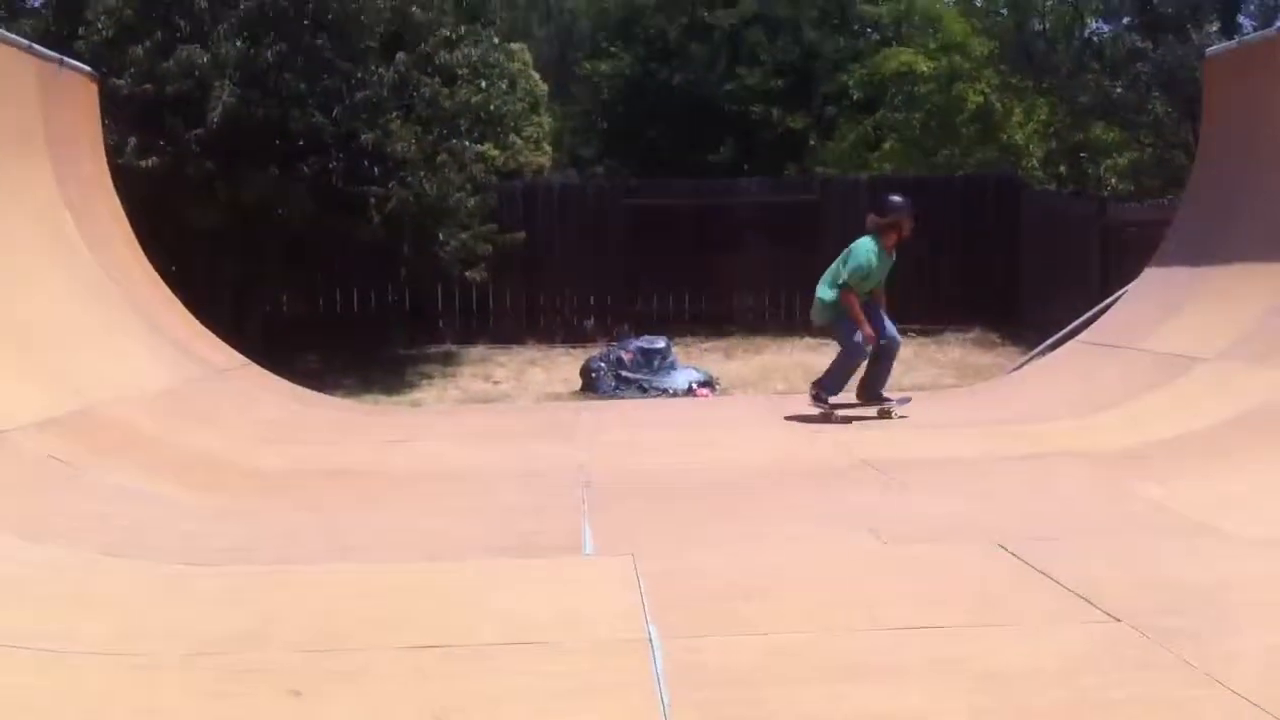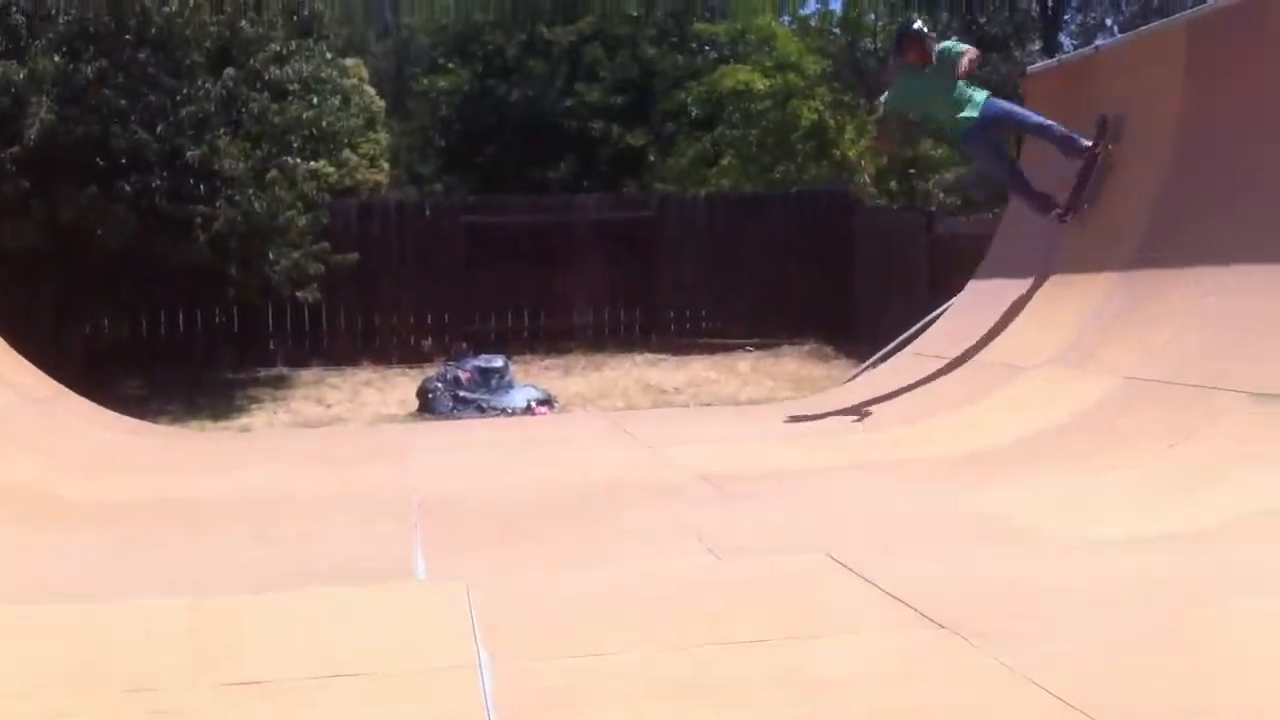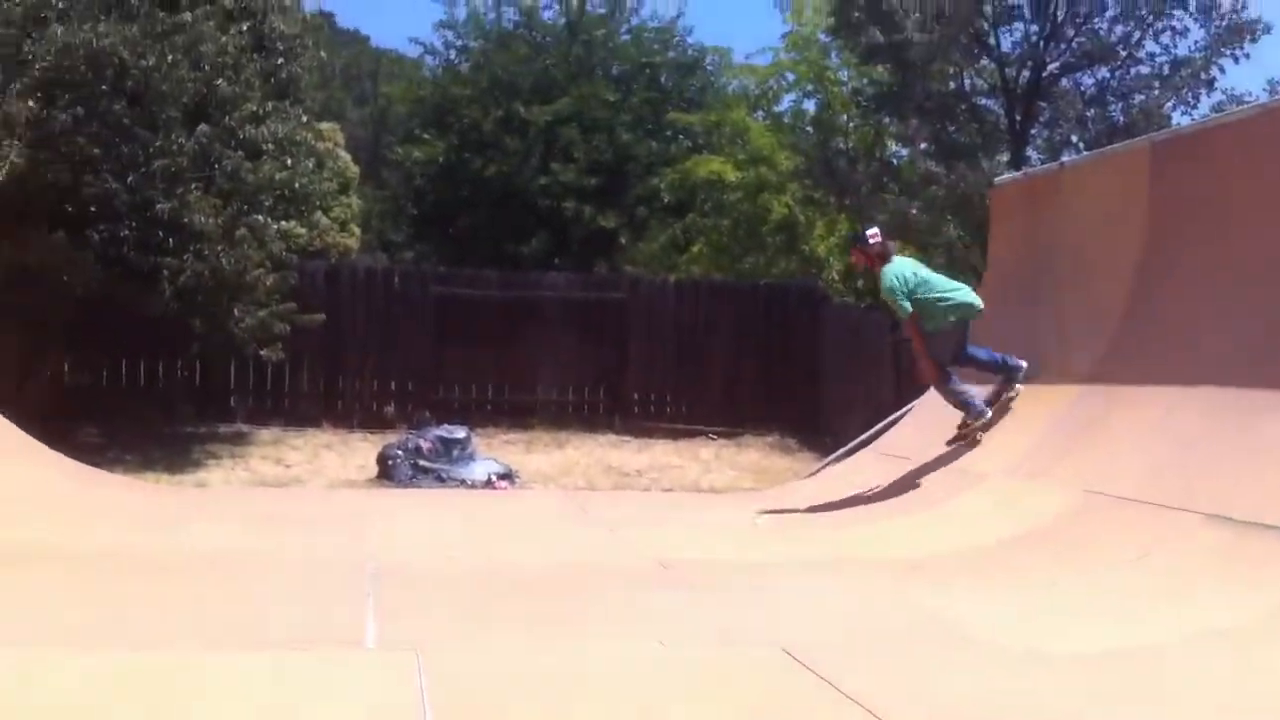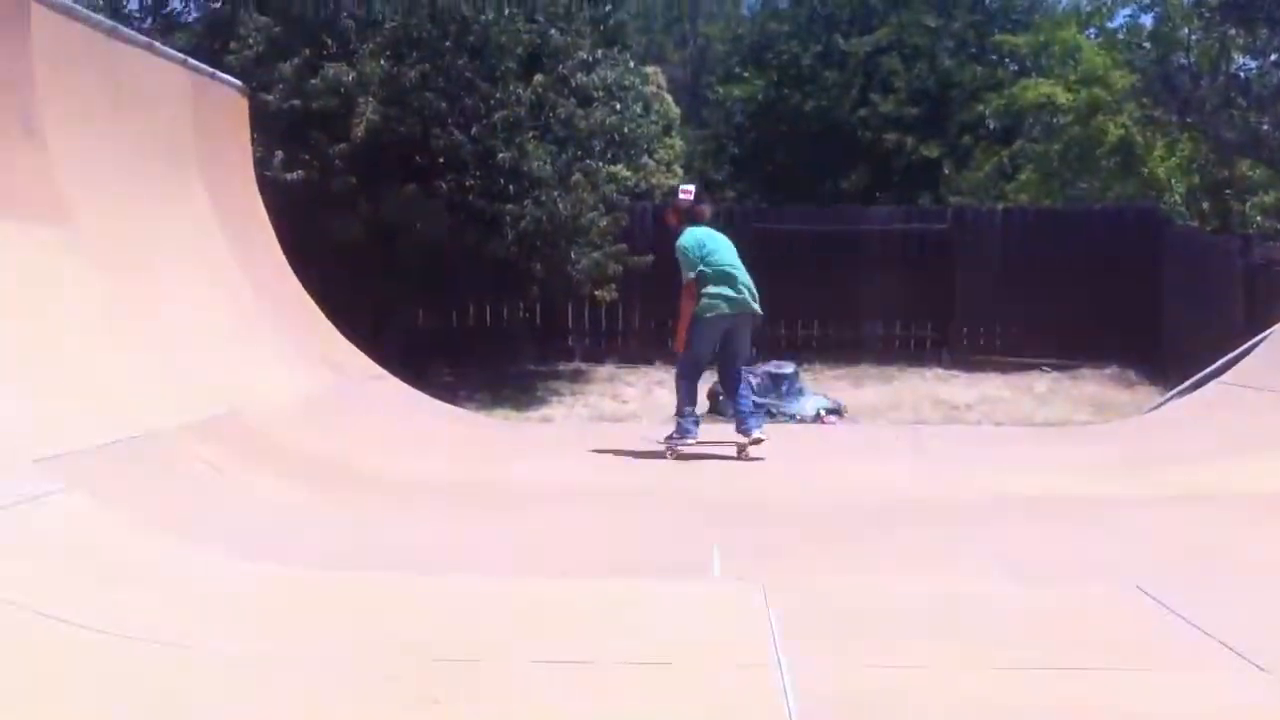
dt=0.7s
person 1, frame 1
left shoulder: (888, 252)
right shoulder: (867, 251)
left elbow: (878, 289)
right elbow: (847, 291)
left wrist: (881, 323)
right wrist: (864, 326)
left hip: (857, 300)
right hip: (833, 303)
left knee: (890, 341)
right knee: (859, 348)
left ankle: (870, 391)
right ankle: (821, 391)
person 1, frame 2
left shoulder: (944, 51)
right shoulder: (902, 85)
left elbow: (972, 52)
right elbow: (887, 114)
left wrist: (965, 60)
right wrist: (884, 137)
left hip: (982, 106)
right hip: (965, 131)
left knee: (1033, 123)
right knee: (1005, 172)
left ankle: (1079, 147)
right ankle: (1048, 205)
person 1, frame 3
left shoulder: (888, 281)
right shoulder: (899, 262)
left elbow: (910, 320)
left wrist: (923, 360)
left hip: (948, 312)
right hip: (962, 300)
left knee: (935, 372)
right knee: (957, 355)
left ankle: (976, 411)
right ankle: (1012, 367)
person 1, frame 4
left shoulder: (685, 240)
right shoulder: (713, 235)
left elbow: (690, 288)
left wrist: (681, 331)
left hip: (716, 306)
right hip: (746, 305)
left knee: (688, 368)
right knee: (732, 371)
left ankle: (685, 427)
right ankle: (750, 424)
